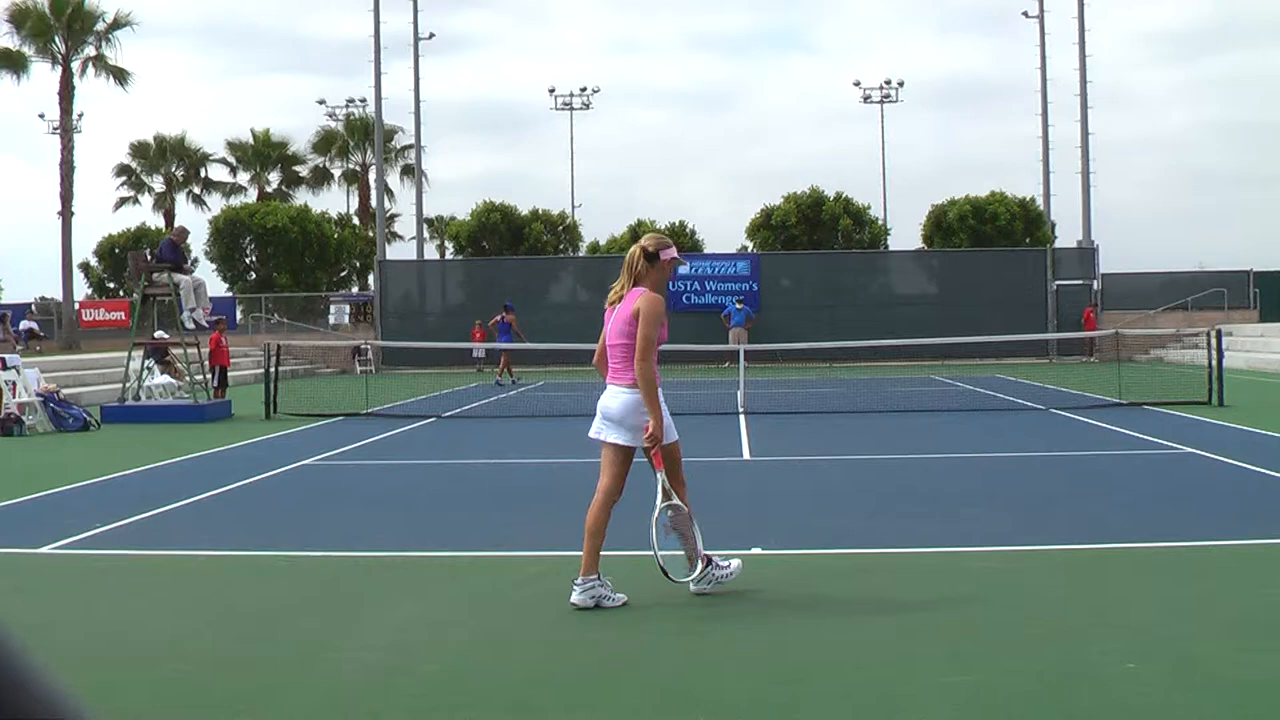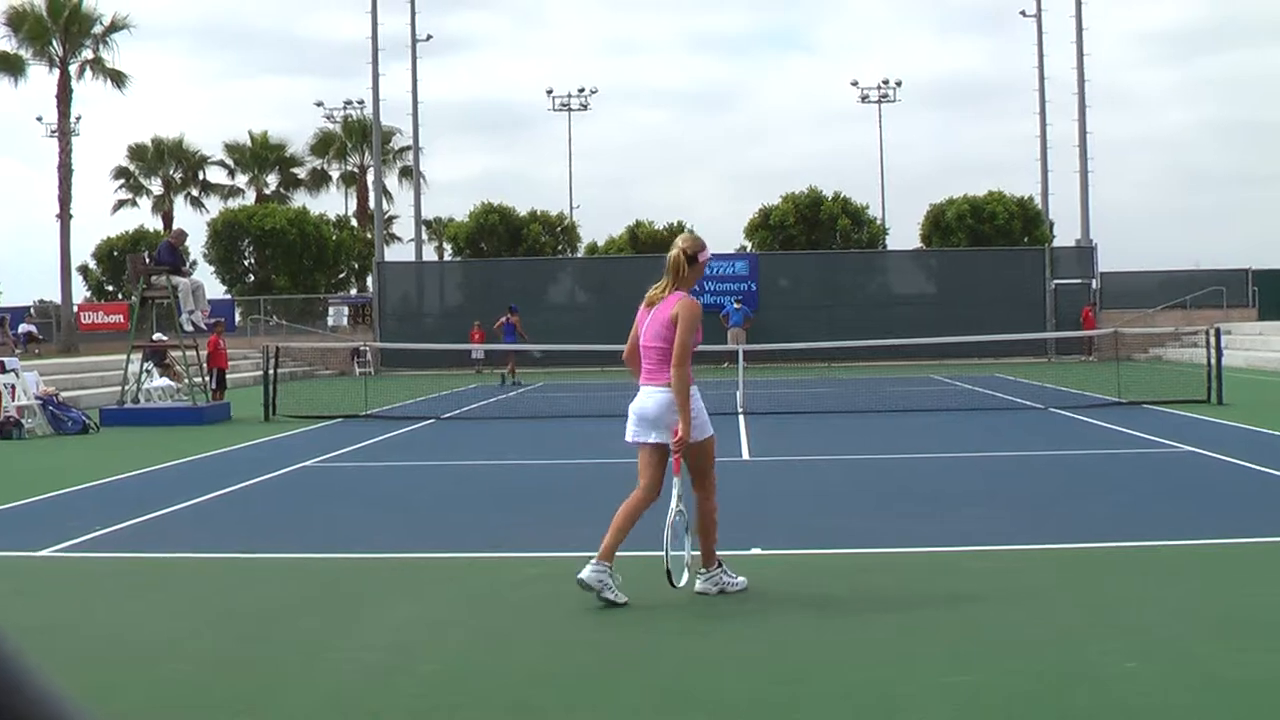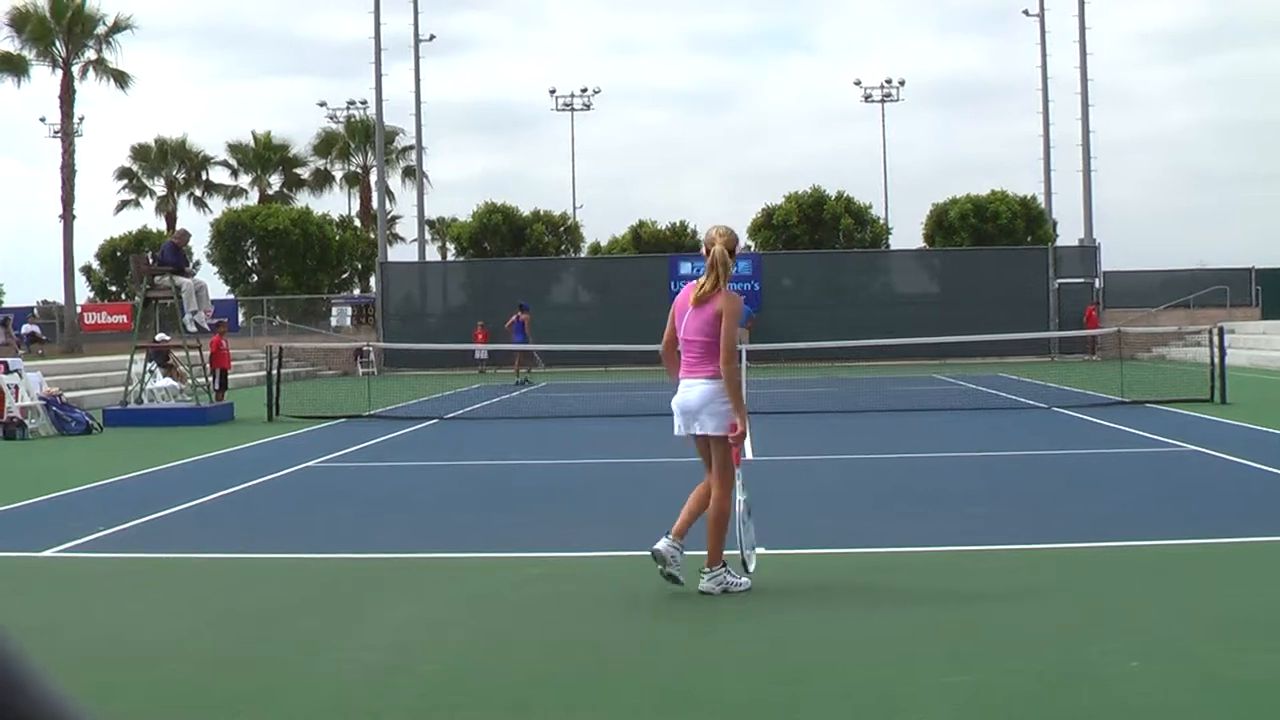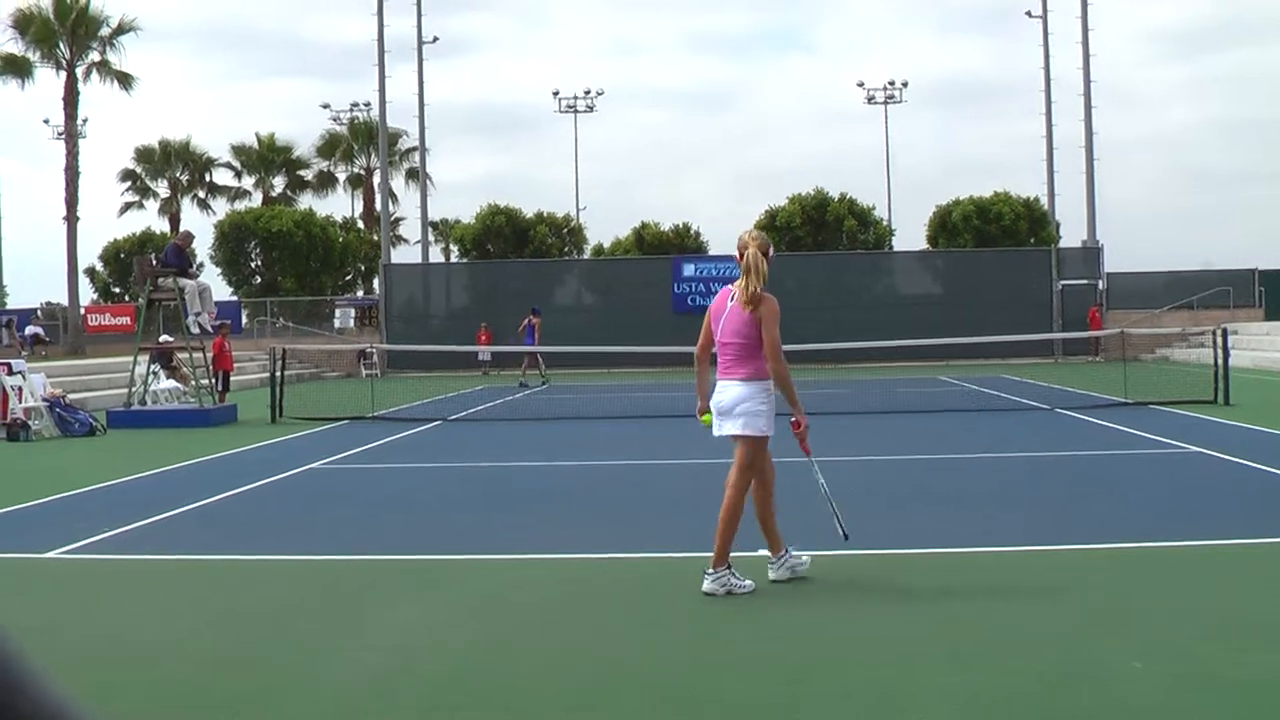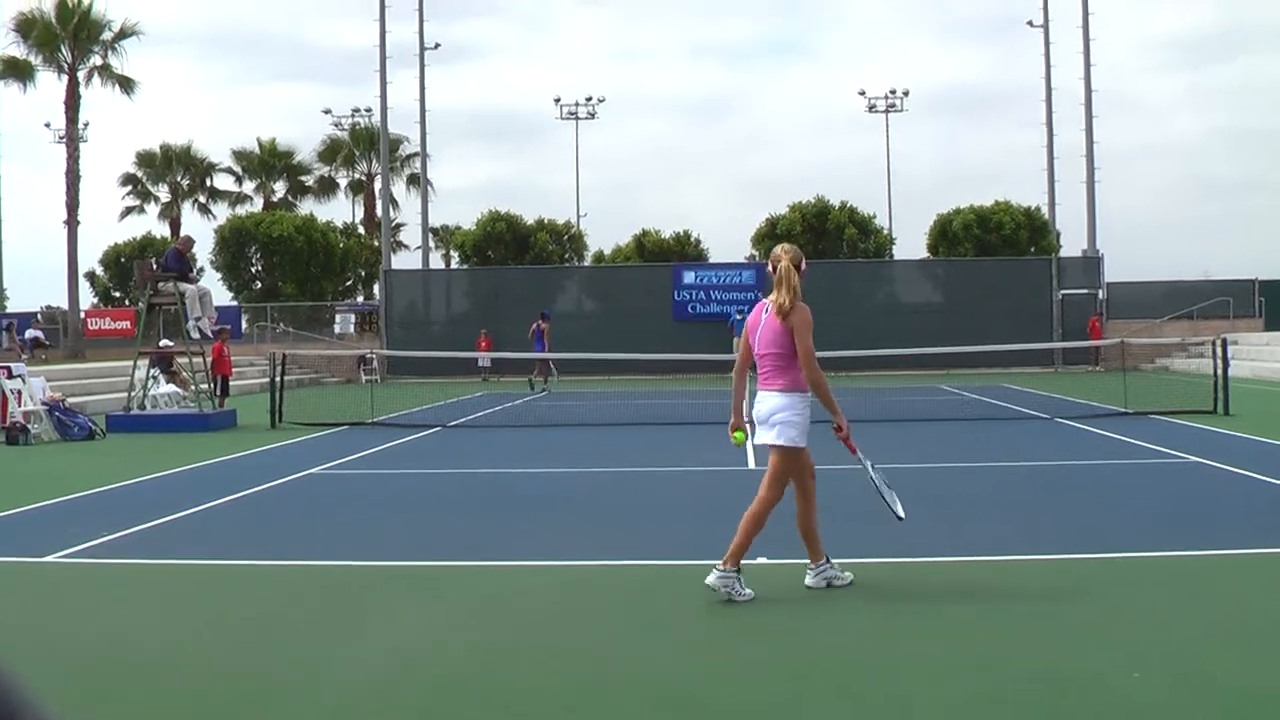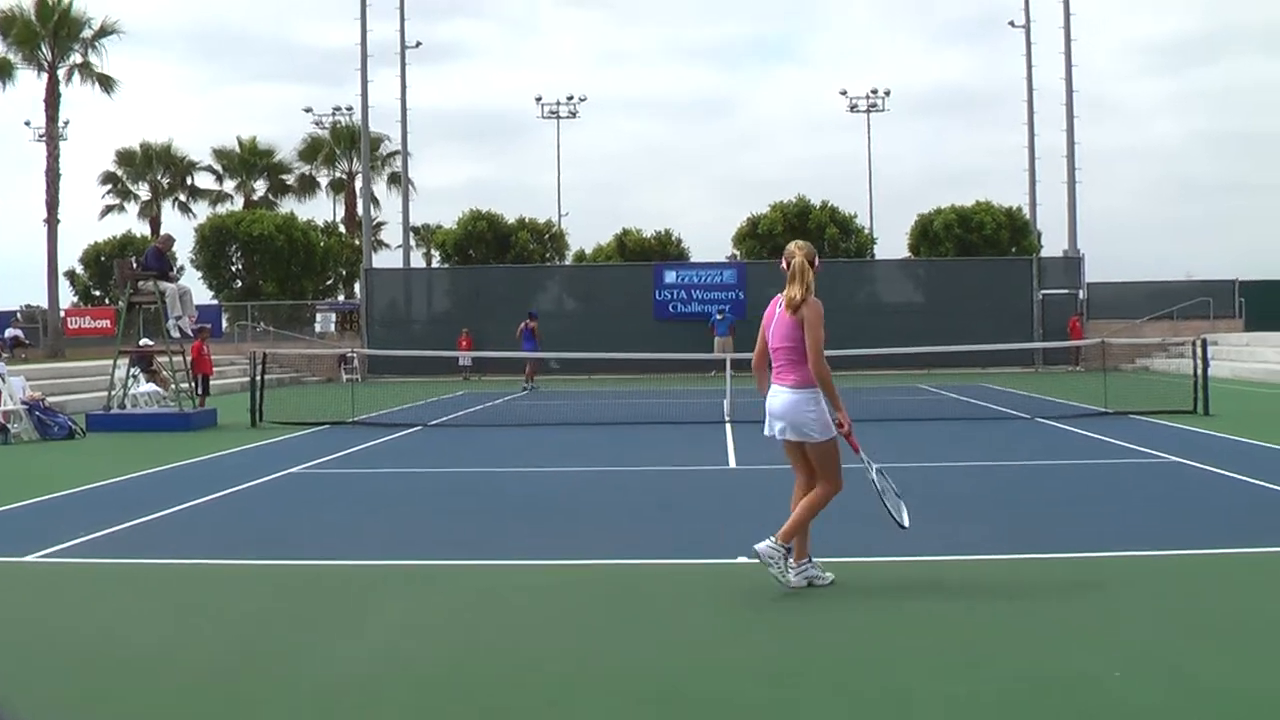
dt=0.2s
person 1, frame 1
left shoulder: (617, 300)
right shoulder: (652, 301)
left elbow: (599, 360)
right elbow: (643, 363)
right wrist: (655, 417)
left hip: (611, 400)
right hip: (638, 400)
left knee: (607, 492)
right knee: (675, 487)
left ankle: (587, 582)
right ankle: (702, 570)
person 1, frame 2
left shoulder: (650, 301)
right shoulder: (688, 305)
left elbow: (630, 356)
right elbow: (679, 368)
right wrist: (684, 421)
left hip: (644, 401)
right hip: (675, 402)
left knee: (646, 491)
right knee: (704, 488)
left ankle: (600, 564)
right ankle: (710, 570)
person 1, frame 3
left shoulder: (685, 295)
right shoulder: (728, 299)
left elbow: (668, 350)
right elbow: (727, 362)
right wrist: (740, 412)
left hip: (687, 393)
right hip: (715, 393)
left knee: (714, 479)
right knee: (724, 484)
left ankle: (672, 542)
right ankle: (714, 570)
person 1, frame 4
left shoulder: (720, 298)
right shoulder: (765, 303)
left elbow: (701, 355)
right elbow: (775, 364)
left wrist: (703, 398)
right wrist: (798, 410)
left hip: (725, 393)
right hip: (751, 395)
left knee: (764, 477)
right knee: (739, 486)
left ankle: (779, 557)
right ankle: (718, 571)
person 1, frame 5
left shoulder: (757, 311)
right shoulder: (798, 312)
left elbow: (740, 368)
right elbow: (810, 370)
left wrist: (737, 413)
right wrist: (836, 413)
left hip: (765, 402)
right hip: (789, 404)
left knee: (806, 483)
right knee: (770, 496)
left ankle: (819, 565)
right ankle: (727, 570)
person 1, frame 6
left shoulder: (774, 305)
right shoulder: (810, 306)
left elbow: (758, 362)
right elbow: (817, 365)
right wrist: (839, 410)
left hip: (778, 398)
right hip: (804, 400)
left knee: (807, 481)
right knee: (830, 483)
left ankle: (797, 564)
right ankle: (777, 544)
